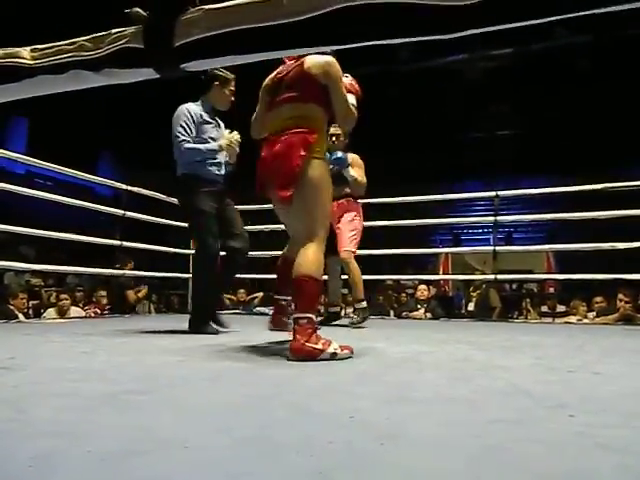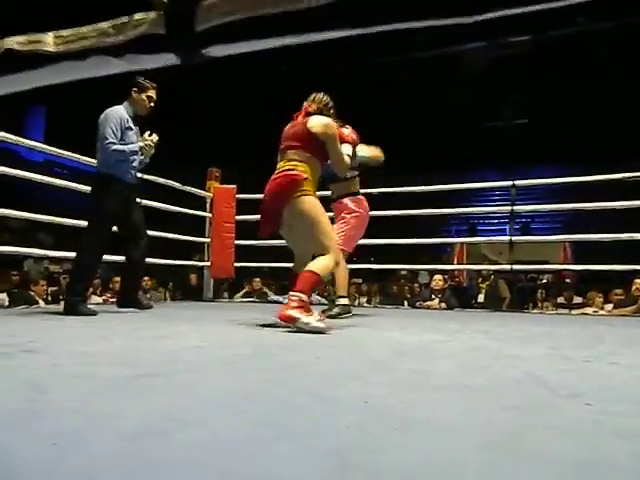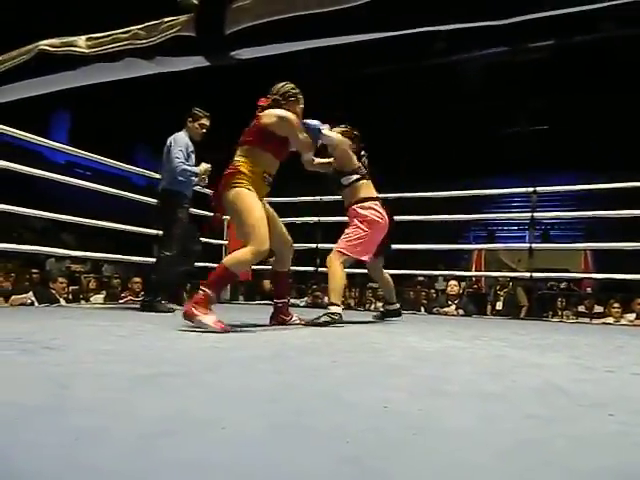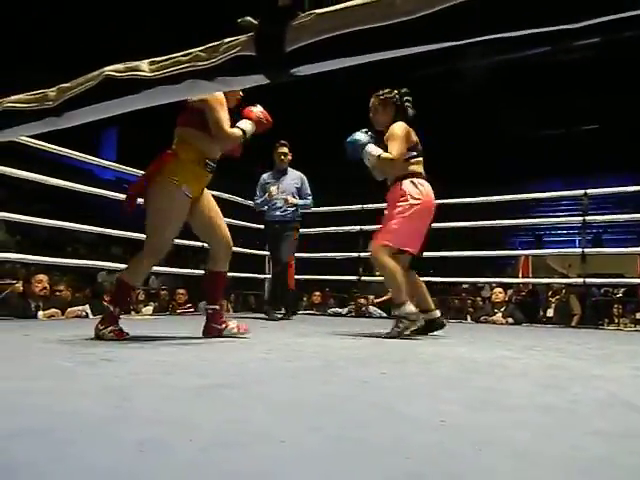
dt=1s
person 1, frame 1
left shoulder: (274, 76)
right shoulder: (325, 63)
left elbow: (257, 130)
right elbow: (347, 121)
right wrist: (350, 93)
left hip: (272, 157)
right hip: (304, 153)
left knee: (299, 238)
right knee: (315, 239)
left ankle: (281, 311)
right ankle: (305, 334)
person 1, frame 2
left shoulder: (292, 126)
right shoulder: (326, 124)
right elbow: (342, 169)
left hip: (277, 192)
right hip: (297, 191)
left knee: (305, 253)
right knee: (329, 254)
left ankle: (296, 305)
right ankle: (296, 307)
person 1, frame 3
left shoulder: (263, 118)
right shoulder: (283, 117)
right elbow: (307, 148)
left hip: (249, 188)
right hip: (242, 184)
left knee: (285, 247)
right knee: (258, 247)
left ankle: (281, 312)
right ankle: (199, 304)
person 1, frame 4
left shoulder: (214, 103)
right shoulder: (212, 94)
right elbow: (226, 137)
left wrist: (221, 149)
right wrist: (250, 123)
left hip: (194, 184)
right hip: (176, 178)
left knee: (223, 247)
right knee: (154, 251)
left ankle: (215, 320)
right ankle: (109, 319)
person 2, frame 1
left shoulder: (219, 124)
right shoulder: (188, 111)
right elbow: (182, 150)
left wrist: (230, 154)
right wrist: (218, 146)
left hip: (218, 189)
right hip: (196, 188)
left knee: (239, 243)
right knee: (208, 250)
left ankle: (209, 303)
right ankle: (200, 318)
person 2, frame 2
left shoulder: (134, 125)
right shoulder: (115, 114)
right elbow: (108, 150)
left wrist: (146, 154)
right wrist: (138, 147)
left hip: (127, 189)
right hip: (109, 187)
left knee: (138, 238)
right knee: (94, 241)
left ankle: (129, 294)
right ankle: (74, 299)
person 2, frame 3
left shoulder: (186, 143)
right shoulder: (180, 139)
right elbow: (176, 168)
left wrist: (197, 180)
right wrist: (198, 170)
left hip: (178, 201)
right hip: (175, 200)
left knee: (191, 248)
right knee: (171, 249)
left ankle: (170, 291)
right ankle: (152, 298)
person 2, frame 4
left shoulder: (299, 177)
right shoulder: (265, 178)
left elbow: (309, 202)
right elbow: (257, 204)
left wrist: (296, 202)
right wrist: (267, 198)
left hip: (290, 225)
right hip: (271, 226)
left knee: (284, 262)
right knee: (277, 265)
left ankle: (273, 305)
right ankle: (288, 306)
person 3, frame 1
left shoulder: (353, 159)
left elbow: (361, 188)
left wrist: (346, 169)
left hip: (349, 209)
right hip: (329, 212)
left knee: (346, 255)
right knee: (331, 262)
left ankle: (360, 305)
right ankle: (333, 309)
person 3, frame 2
left shoulder: (347, 150)
left elbow: (378, 155)
left wrist: (354, 153)
left hip: (353, 206)
right hip: (340, 208)
left ankle: (343, 303)
right ankle: (341, 301)
person 3, frame 3
left shoulder: (345, 155)
right shoulder: (338, 162)
left elbow: (339, 142)
left wrist: (320, 131)
left hip: (367, 216)
right hip: (374, 217)
left knee: (335, 259)
right knee: (374, 267)
left ankle: (334, 311)
right ankle: (392, 306)
person 3, frame 4
left shoulder: (398, 129)
right shoulder: (388, 134)
left elbow: (392, 163)
right elbow: (381, 173)
left wrist: (367, 147)
right wrist: (365, 153)
left hip: (411, 195)
right hip: (405, 198)
left knee: (379, 251)
right knee: (399, 263)
left ankle: (406, 312)
right ankle: (432, 315)
